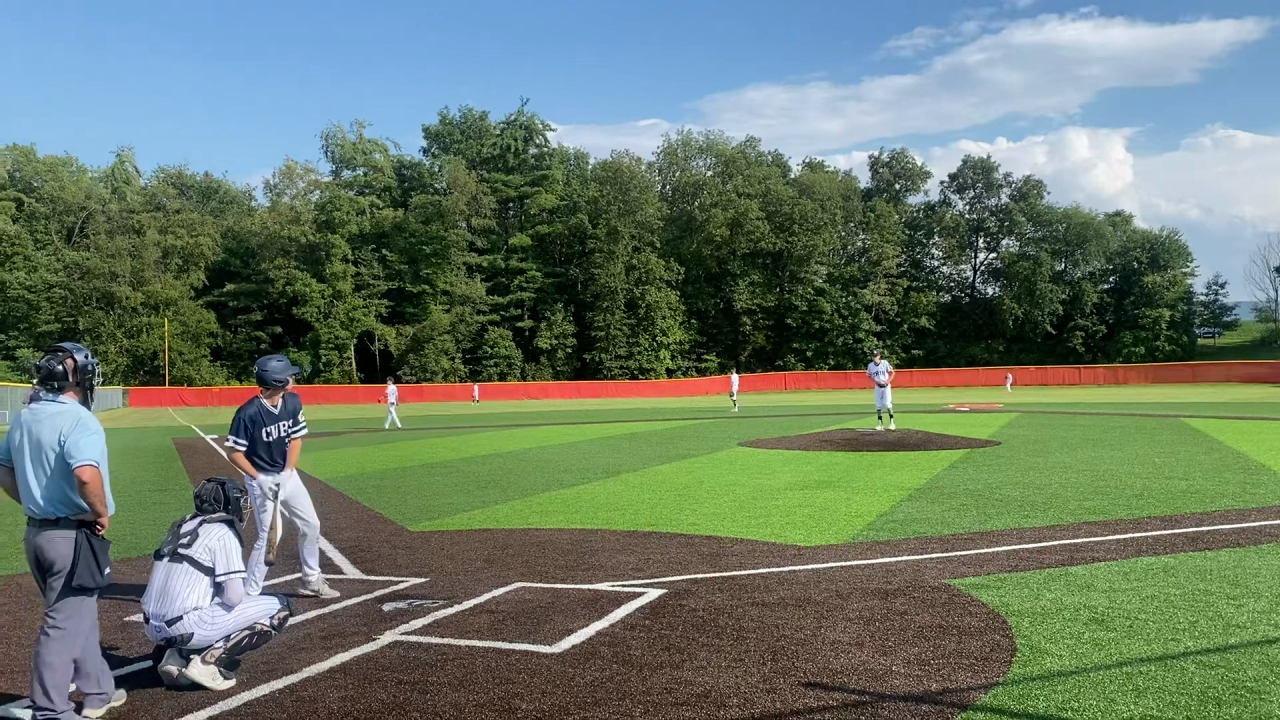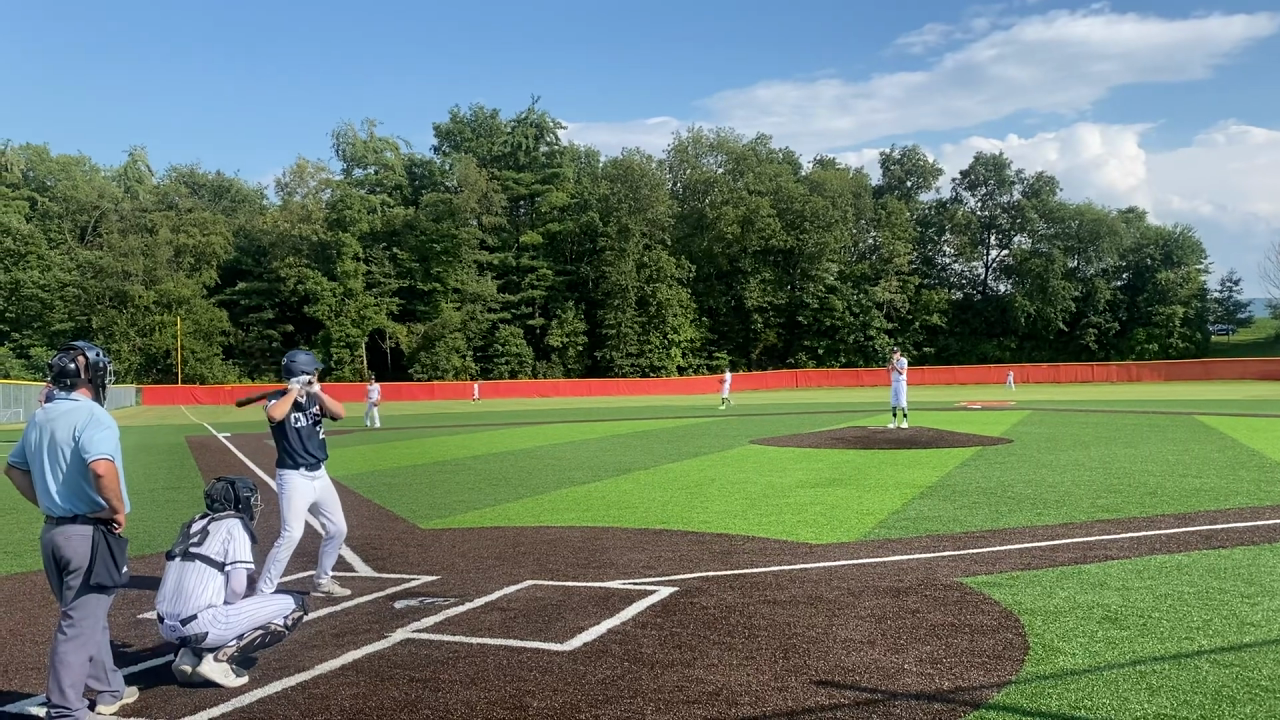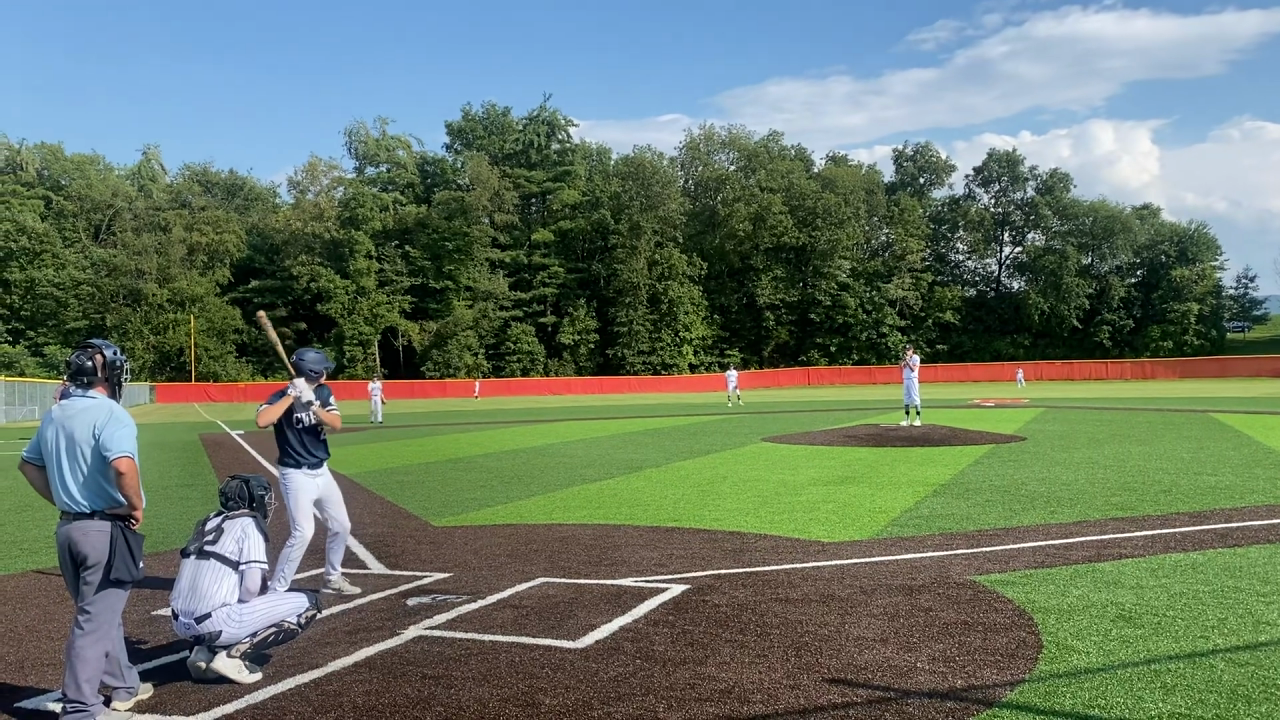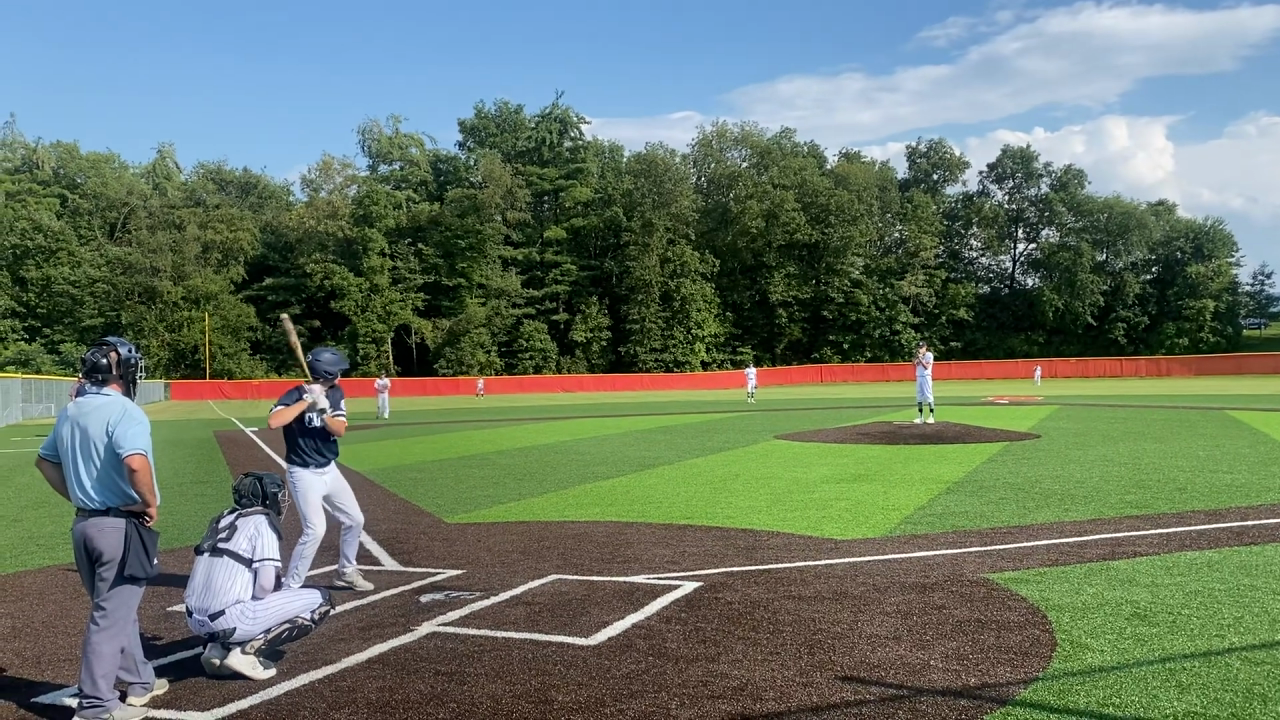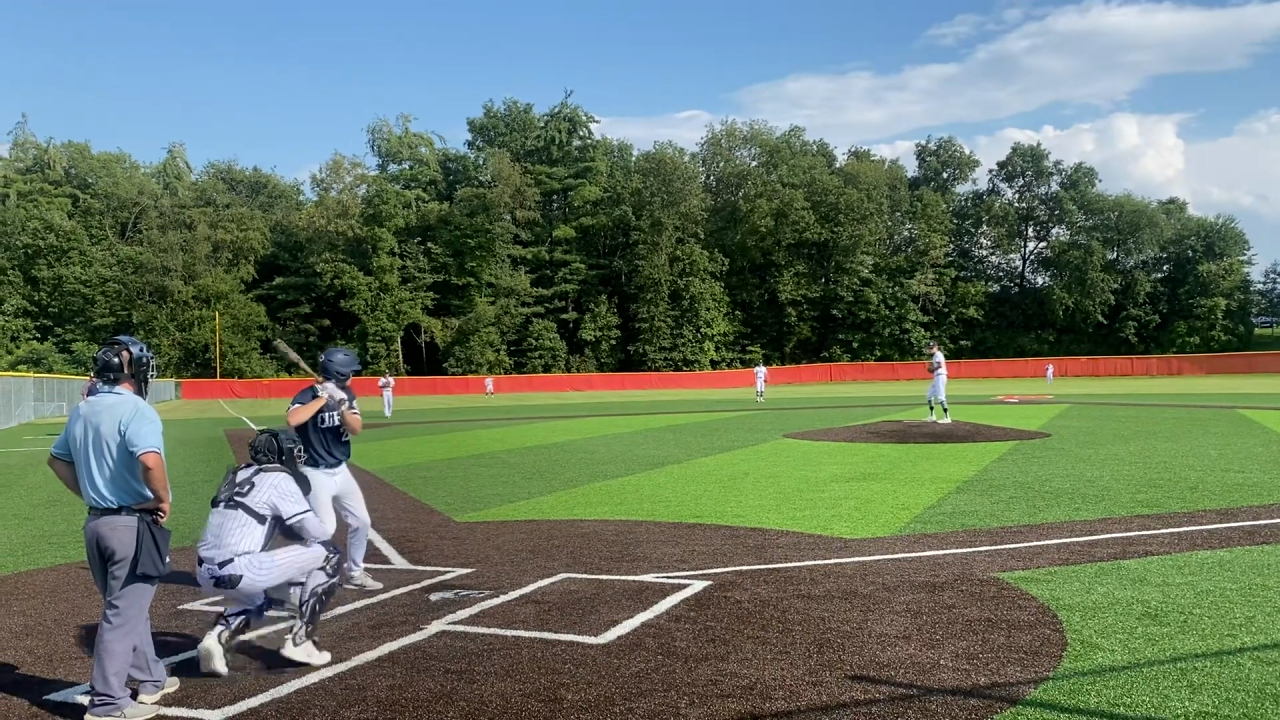
dt=1s
person 1, frame 1
right shoulder: (79, 420)
right elbow: (86, 474)
right wrist: (102, 513)
left hip: (37, 532)
right hip: (73, 535)
left knee: (78, 615)
right knee: (63, 625)
person 1, frame 2
left shoulder: (40, 417)
right shoulder: (92, 415)
left elbow: (14, 469)
right elbow: (102, 468)
right wrist: (118, 510)
left hip: (53, 531)
right hip: (89, 533)
left knee: (88, 614)
right knee: (80, 623)
person 1, frame 3
left shoulder: (53, 415)
right shoulder: (110, 413)
left elbow: (28, 463)
right elbow: (122, 465)
right wrist: (136, 507)
left hip: (68, 527)
right hip: (105, 529)
left knee: (101, 611)
right knee: (96, 619)
left ankle: (123, 686)
person 1, frame 4
left shoulder: (69, 412)
right shoulder: (124, 411)
left elbow: (45, 461)
right elbow: (135, 463)
right wrist: (150, 503)
left hip: (84, 524)
right hip: (120, 526)
left knee: (117, 608)
right knee: (111, 615)
left ankle: (139, 681)
person 1, frame 5
left shoulder: (81, 411)
right shoulder: (136, 410)
left elbow: (57, 459)
right elbow: (150, 460)
right wrist: (163, 498)
left hip: (96, 522)
right hip: (132, 524)
left knee: (128, 606)
right knee: (124, 613)
left ankle: (151, 679)
person 2, frame 1
left shoulder: (293, 401)
right shoulder: (248, 412)
left elbow: (297, 439)
right elbow: (234, 452)
left wrist: (287, 472)
right wrist: (258, 478)
left hip: (288, 475)
right hip: (262, 480)
left knee: (311, 525)
right knee: (268, 536)
left ankle: (311, 580)
right ankle: (249, 596)
person 2, frame 2
left shoulder: (315, 396)
right shoulder: (279, 398)
left elbow: (340, 413)
right elbow: (274, 415)
left wrist: (316, 390)
right wrist: (295, 389)
left hip: (319, 475)
right hip: (293, 478)
left knee: (337, 529)
right knee: (291, 535)
left ankle: (322, 582)
right ankle: (262, 593)
person 2, frame 3
left shoulder: (322, 392)
right shoulder: (281, 397)
left elbow: (336, 424)
right elbow: (261, 421)
left wrist: (313, 405)
right wrist: (291, 395)
left hip: (322, 472)
right hip: (296, 476)
left knee: (341, 526)
right knee: (302, 534)
left ankle: (332, 579)
right ankle: (275, 591)
person 2, frame 4
left shoulder: (336, 393)
right shoulder: (294, 396)
left elbow: (340, 430)
right elbow: (273, 422)
left wrist: (324, 411)
right wrist: (307, 399)
left hip: (330, 470)
right hip: (304, 474)
left knee: (354, 519)
right knee: (315, 531)
left ankle: (347, 572)
right ankle: (289, 588)
person 2, frame 5
left shoulder: (346, 394)
right shoulder: (308, 395)
left elbow: (356, 429)
right elbow: (292, 420)
left wrist: (342, 406)
right wrist: (323, 397)
left hip: (340, 471)
right hip: (314, 474)
left knee: (361, 521)
right knee: (325, 528)
left ankle: (354, 574)
person 3, frame 1
left shoulder: (183, 525)
right shoulder: (225, 531)
right elbow: (233, 597)
right wrist: (224, 595)
left hip: (153, 627)
right hip: (186, 626)
right knee: (279, 607)
left ankle: (177, 657)
right ankle: (207, 662)
person 3, frame 2
left shoulder: (194, 525)
right shoulder: (235, 525)
right elbow: (237, 588)
right wrist: (226, 612)
left hip: (167, 626)
right hip: (200, 624)
right knee: (294, 606)
left ankle: (190, 654)
right ankle: (220, 659)
person 3, frame 3
left shoulder: (208, 522)
right shoulder: (249, 524)
right elbow: (251, 587)
right wrist: (241, 614)
left hip: (181, 623)
right hip: (215, 622)
right knee: (308, 603)
left ankle: (205, 651)
right ankle: (233, 655)
person 3, frame 4
left shoulder: (222, 520)
right shoulder: (262, 522)
right elbow: (265, 584)
right wrist: (256, 611)
left hip: (195, 620)
right hip: (228, 620)
right knee: (321, 600)
left ankle: (217, 648)
right ankle: (247, 652)
person 3, frame 5
left shoulder: (240, 474)
right shoulder: (280, 478)
right elbow: (317, 532)
left hip: (208, 572)
right hip: (236, 570)
left knee: (256, 597)
right knee: (327, 556)
left ankle: (218, 637)
right ankle: (299, 640)
